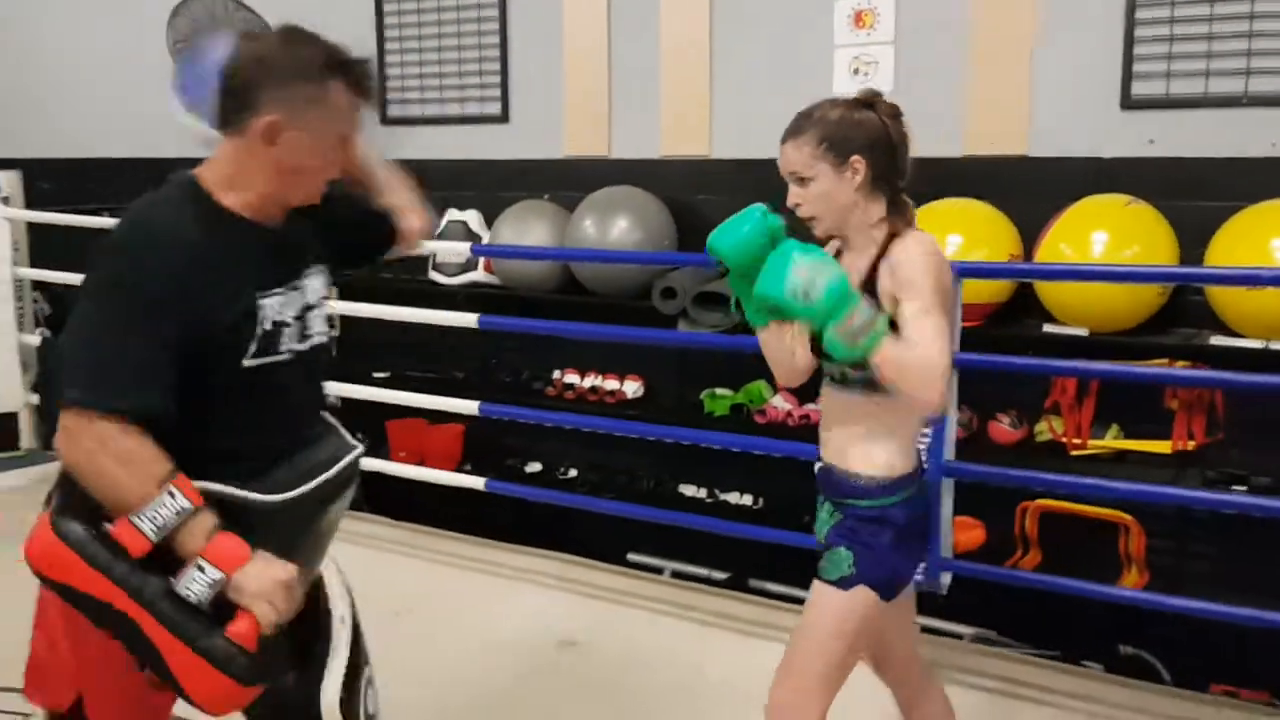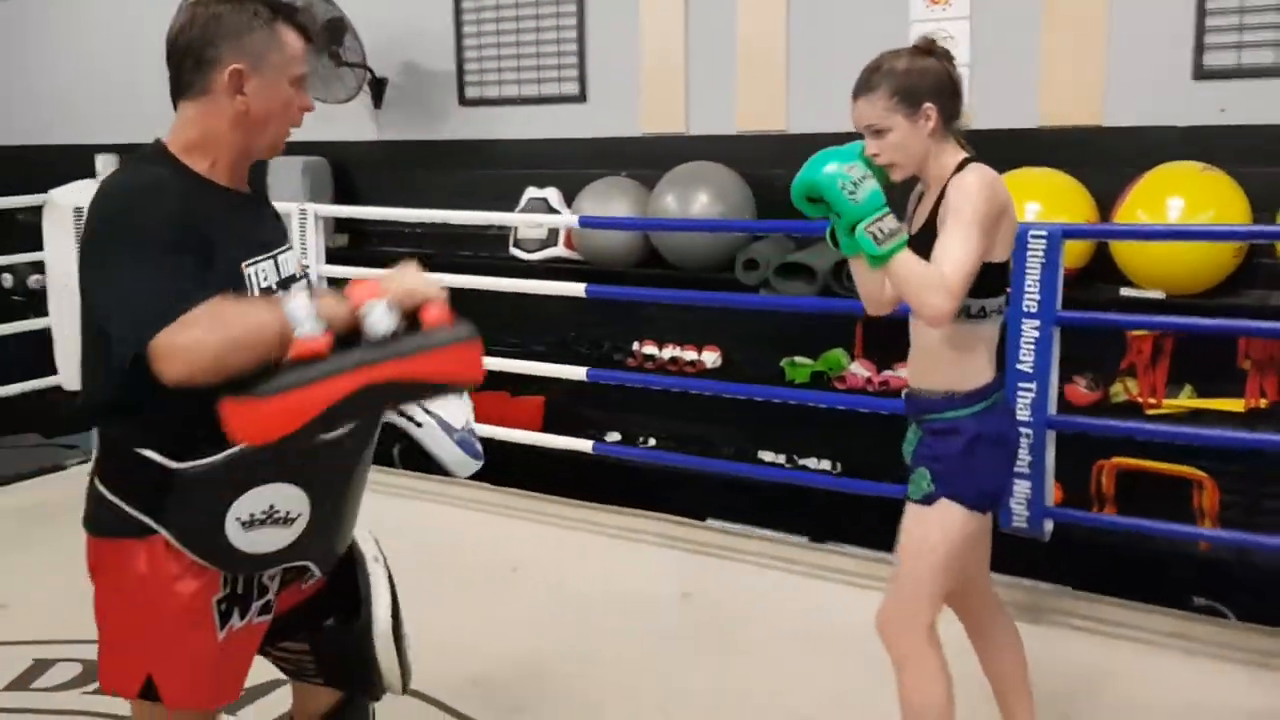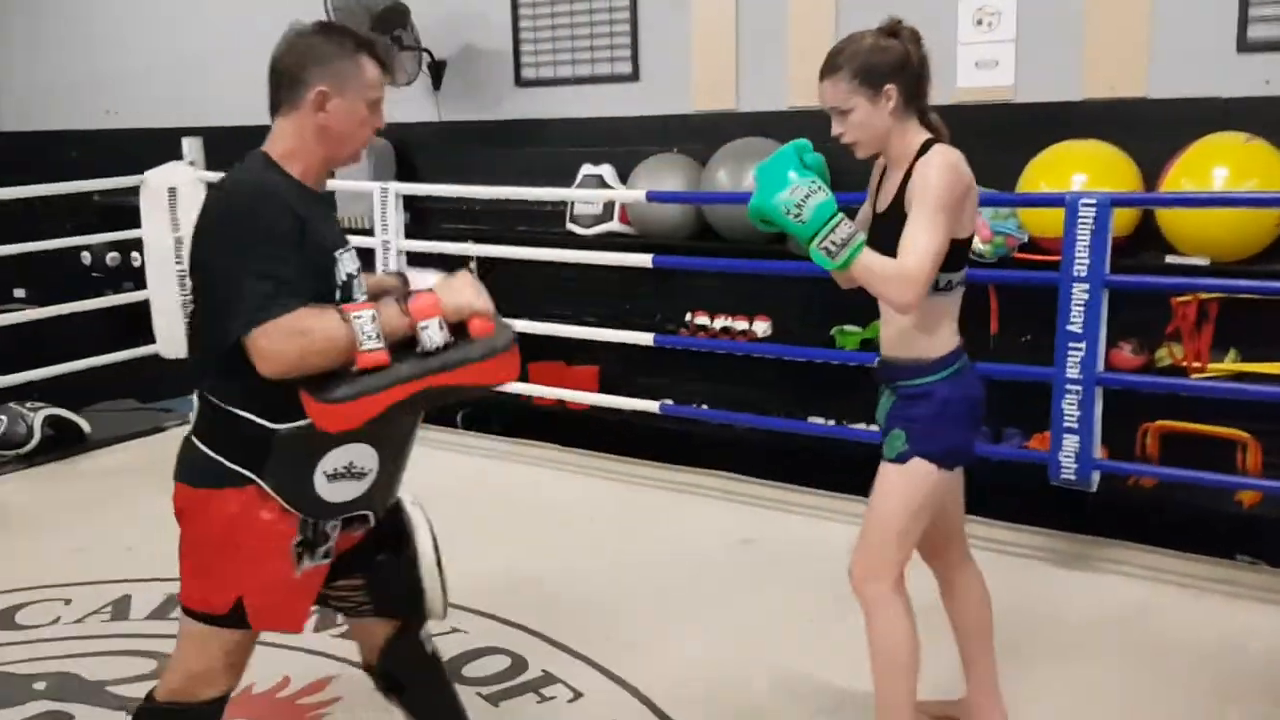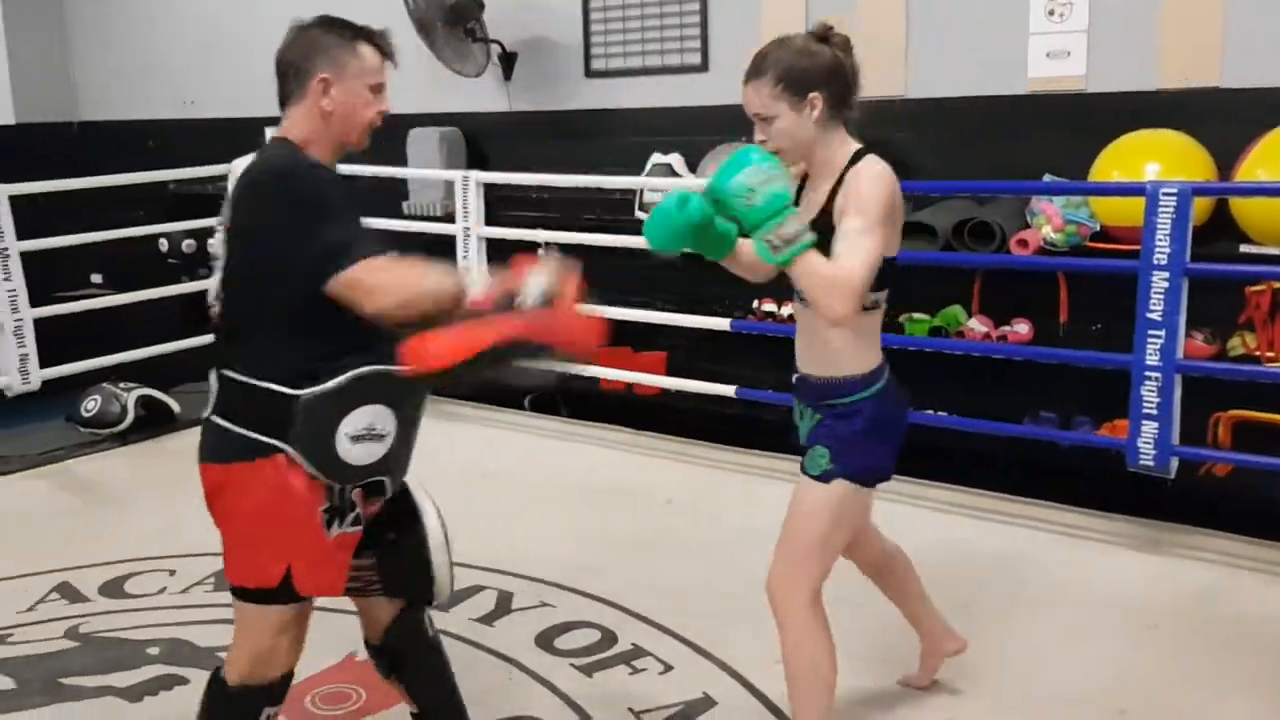
dt=1s
person 1, frame 1
left shoulder: (300, 215)
right shoulder: (161, 249)
left elbow: (408, 224)
right elbow: (89, 435)
left wrist: (351, 152)
right wrist: (228, 560)
left hip: (263, 542)
person 1, frame 2
left shoulder: (244, 199)
right shoulder: (140, 206)
right elbow: (188, 350)
right wrist: (364, 304)
left hip: (282, 522)
right hip: (174, 539)
person 1, frame 3
left shoulder: (299, 197)
right shoulder: (253, 204)
right elbow: (278, 345)
left wrist: (401, 289)
right wrist: (421, 312)
left hip: (318, 471)
right hip: (252, 481)
left knee: (389, 614)
person 1, frame 4
left shoulder: (289, 181)
right shoulder: (292, 185)
right elbow: (376, 287)
right wrist: (510, 294)
left hip: (324, 444)
right hip: (274, 453)
left knee: (391, 588)
right knee: (268, 645)
person 2, frame 1
left shoulder: (911, 258)
right shoulder: (839, 255)
left elbow: (929, 393)
right elbow: (792, 371)
left wrist: (844, 314)
right wrist: (759, 286)
left hip: (878, 512)
right hip: (845, 501)
person 2, frame 2
left shoulder: (976, 186)
right shoulder: (930, 192)
left elbow: (938, 302)
right elbow: (879, 300)
left wrist: (868, 214)
right wrist: (847, 219)
left hip: (965, 426)
right hip: (945, 422)
left knee: (904, 625)
right knee: (972, 600)
person 2, frame 3
left shoulder: (940, 167)
right shoulder: (889, 168)
left elbow: (906, 289)
right elbow: (855, 273)
left wrist: (821, 222)
right wrist: (806, 214)
left hip: (934, 394)
right hip: (915, 389)
left knee: (874, 574)
right knee: (945, 552)
person 2, frame 4
left shoulder: (871, 180)
right shoulder: (802, 173)
left elbow: (838, 306)
right elbow: (759, 267)
left wrist: (771, 218)
right wrist: (706, 232)
left hip: (854, 411)
right hip: (819, 400)
left knee: (791, 588)
right knee: (854, 537)
right ankle: (939, 636)
